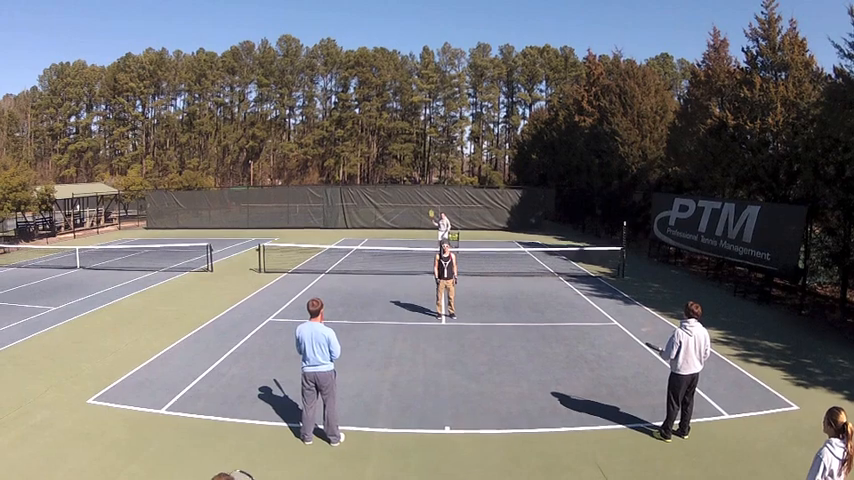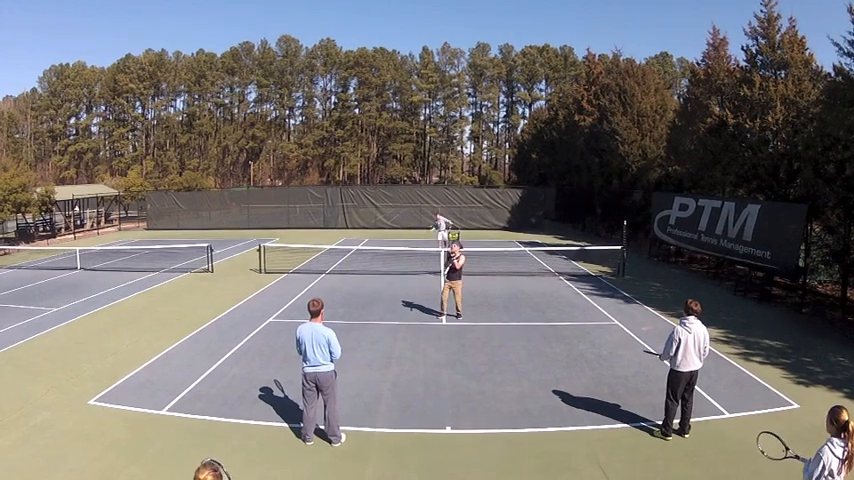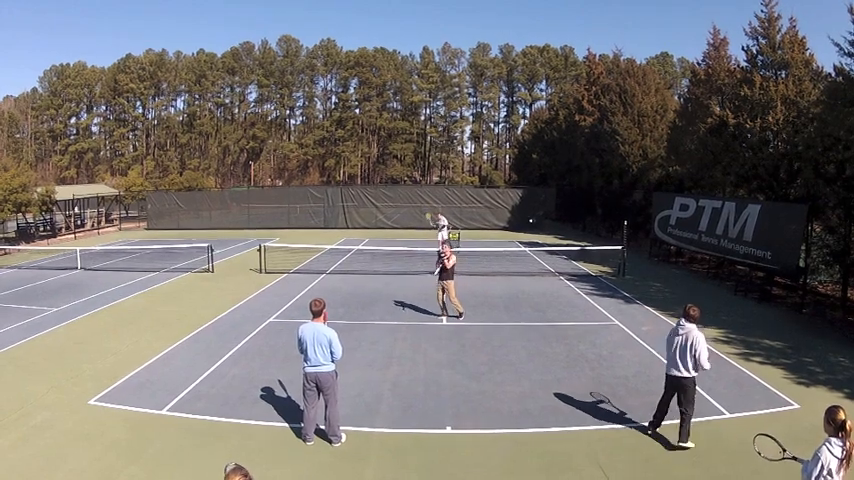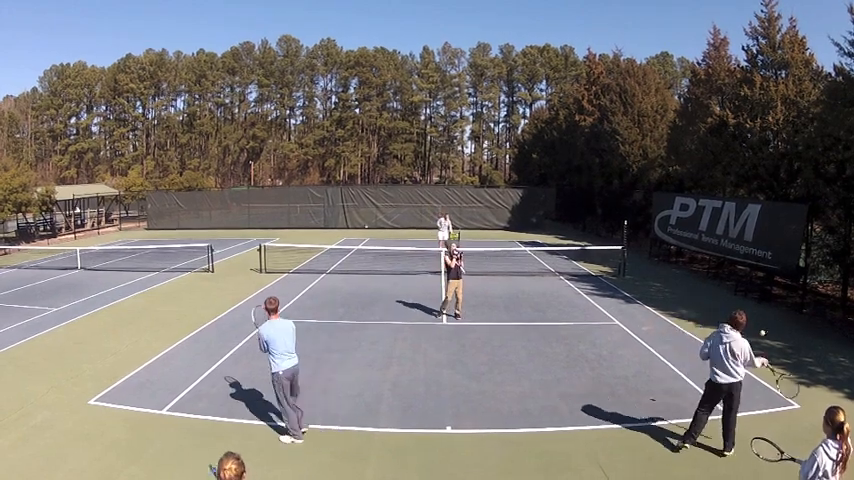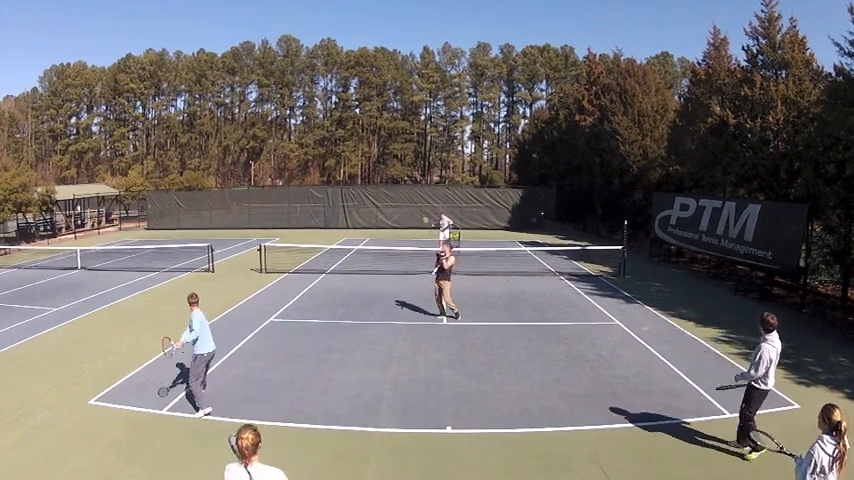
dt=1s
person 1, frame 1
left shoulder: (679, 332)
right shoulder: (704, 332)
left elbow: (669, 355)
right elbow: (706, 354)
left wrist: (661, 353)
left hip: (680, 373)
right hip: (695, 373)
left knee: (673, 404)
right knee: (688, 402)
left ankle: (666, 433)
right ankle: (684, 430)
person 1, frame 2
left shoulder: (679, 330)
right shoulder: (703, 330)
left elbow: (669, 352)
right elbow: (705, 352)
left wrist: (662, 356)
left hip: (679, 370)
right hip: (694, 370)
left knee: (672, 401)
right knee: (688, 400)
left ankle: (666, 431)
right ankle: (684, 429)
person 1, frame 3
left shoulder: (673, 331)
right shoulder: (697, 336)
right elbow: (702, 362)
right wrist: (707, 366)
left hip: (671, 374)
right hip: (687, 378)
left knee: (664, 401)
right knee: (686, 409)
left ankle: (653, 426)
right ankle: (683, 440)
person 1, frame 4
left shoulder: (714, 337)
right shoulder: (742, 343)
left elbow: (703, 355)
right elbow: (751, 362)
right wrist: (762, 361)
left hip: (716, 383)
right hip: (734, 384)
left knee: (702, 411)
right knee: (730, 417)
left ankle: (687, 439)
right ankle: (728, 447)
person 1, frame 5
left shoulder: (765, 348)
right shoulder: (774, 341)
left elbow: (756, 373)
left wrist: (741, 376)
right wrist: (745, 375)
left hip: (758, 386)
right hip: (762, 384)
left knee: (746, 416)
right knee: (746, 413)
left ankle: (756, 447)
right ankle: (743, 441)
person 2, frame 1
left shoulder: (300, 329)
right shoulder: (328, 332)
left elbow: (299, 350)
right elbow: (336, 355)
left hip: (308, 372)
right hip: (325, 372)
left knee: (308, 405)
right knee: (330, 406)
left ankle: (307, 436)
right ankle: (334, 437)
person 2, frame 2
left shoulder: (300, 330)
right shoulder: (328, 332)
left elbow: (299, 351)
right elbow: (336, 355)
left hip: (308, 372)
right hip: (326, 372)
left knee: (309, 405)
right knee: (331, 406)
left ankle: (308, 436)
right ankle: (335, 438)
person 2, frame 3
left shoulder: (302, 329)
right shoulder: (329, 332)
left elbow: (301, 350)
right elbow: (337, 356)
left hip: (309, 372)
right hip: (327, 373)
left knee: (309, 406)
right knee: (331, 406)
left ankle: (308, 436)
right ankle: (335, 438)
person 2, frame 4
left shoulder: (263, 330)
right shoulder: (289, 324)
left elbow: (263, 349)
left hip: (279, 371)
right hip: (294, 365)
left knee: (285, 404)
right knee: (293, 398)
left ankle: (295, 435)
right ankle: (300, 425)
person 2, frame 5
left shoulder: (195, 315)
right shoulder: (200, 315)
left elbow: (195, 333)
right elbow: (189, 331)
left wrist: (182, 341)
right wrist: (180, 341)
left hip: (201, 353)
right hip: (211, 350)
left knee: (194, 381)
right knee: (202, 373)
left ankle: (203, 407)
right ankle: (202, 389)
